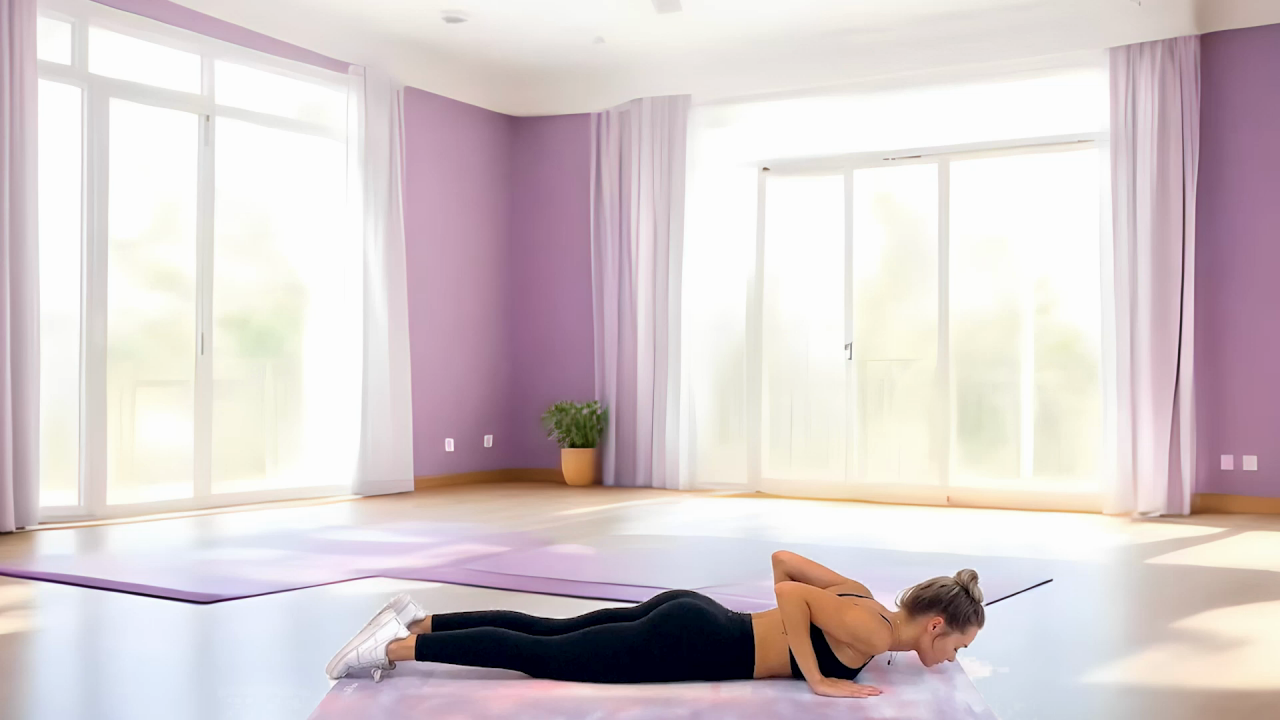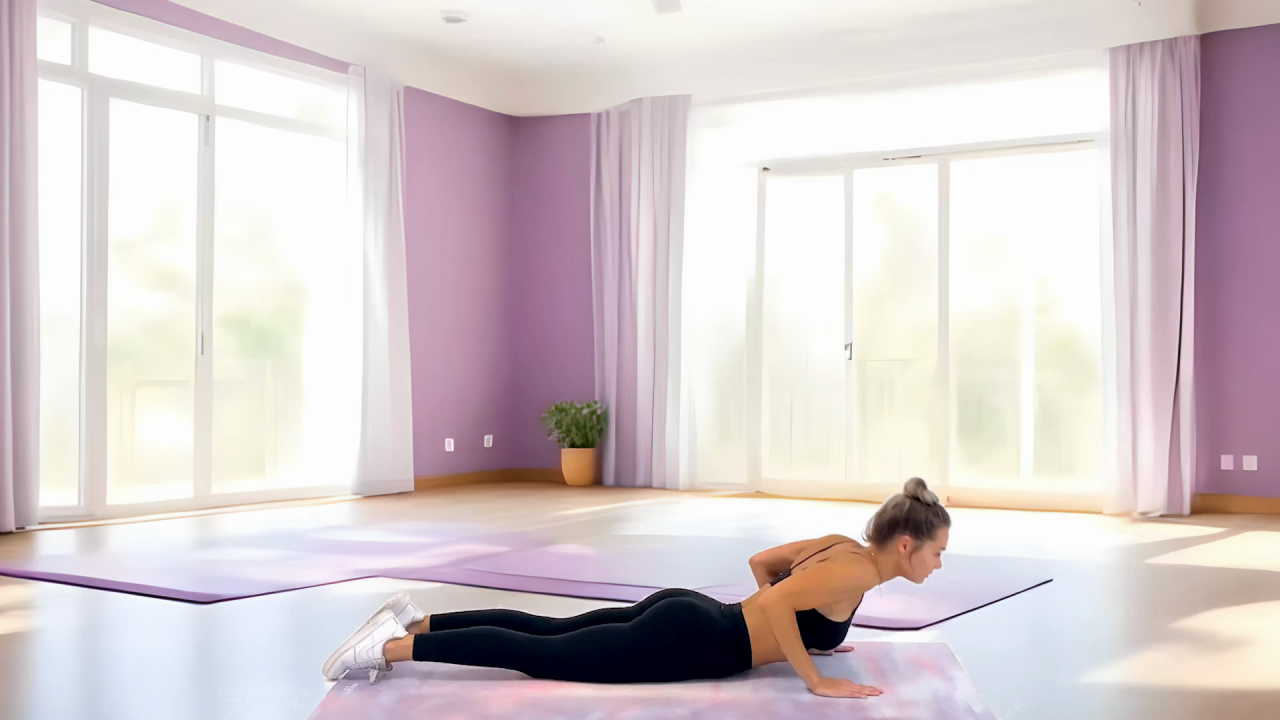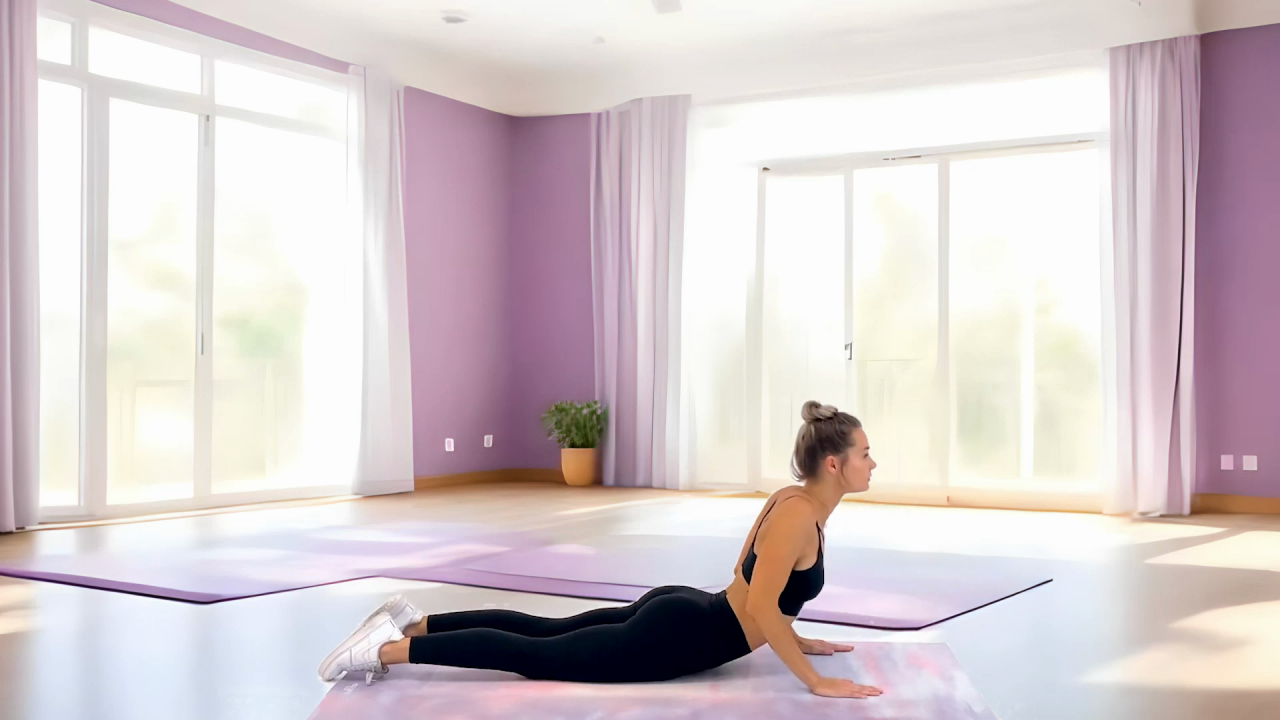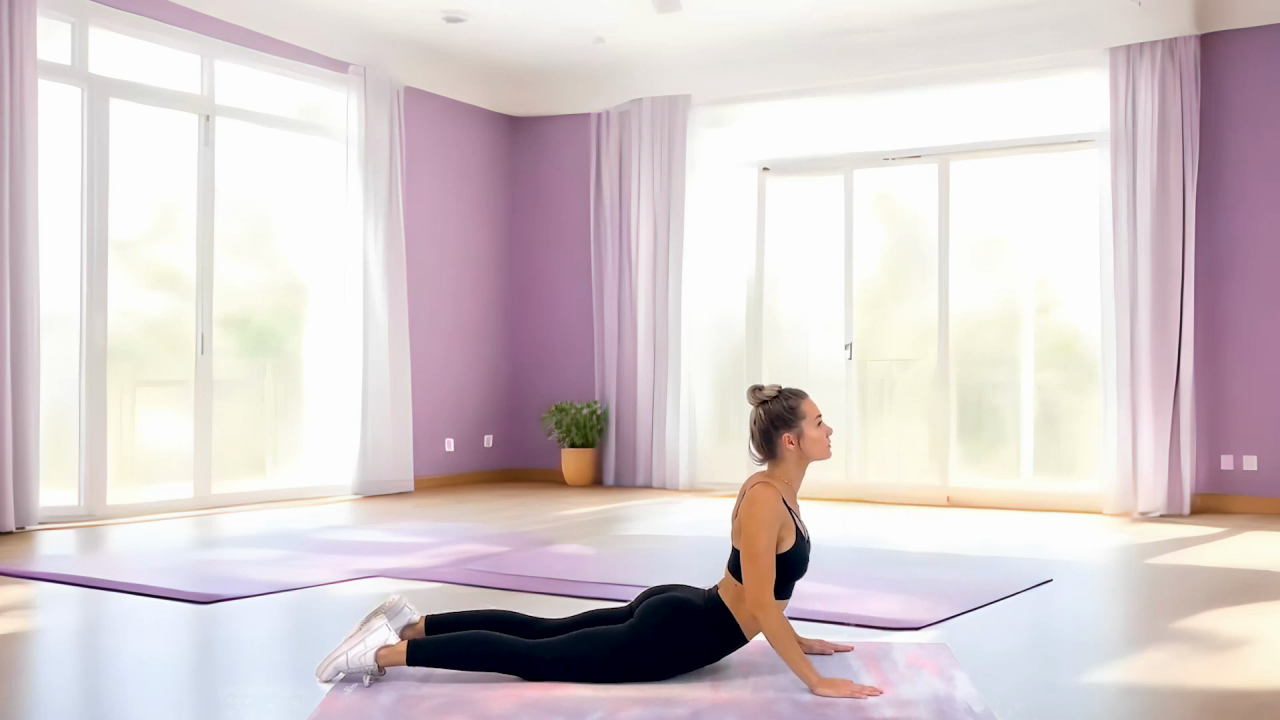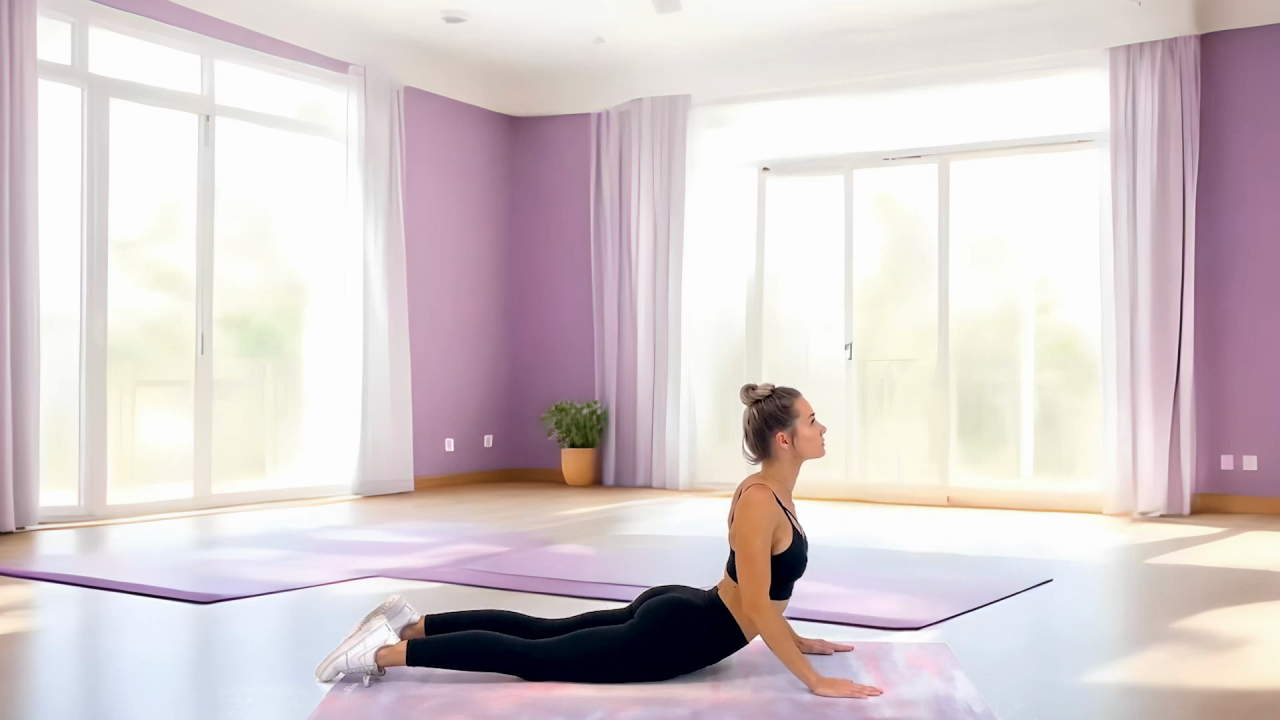
dt=0.7s
person 1, frame 1
left shoulder: (862, 602)
right shoulder: (874, 632)
left elbow: (783, 559)
right elbow: (791, 593)
right wrist: (815, 676)
left hip: (687, 620)
right hip: (687, 647)
left knee: (549, 631)
right knee: (539, 658)
left ankle: (417, 619)
right ankle: (398, 647)
person 1, frame 2
left shoulder: (842, 545)
right shoulder: (857, 572)
right elbow: (774, 602)
left wrist: (807, 635)
right wrist: (814, 678)
left hip: (683, 616)
right hip: (683, 644)
left knee: (542, 632)
right knee: (536, 655)
left ankle: (416, 621)
right ankle: (395, 648)
person 1, frame 3
left shoulder: (796, 500)
right shoulder: (799, 515)
right elbow: (761, 608)
left wrist: (794, 640)
right wrist: (816, 681)
left hip: (679, 613)
right hip: (676, 638)
left knee: (540, 630)
right knee: (534, 657)
left ankle: (412, 623)
right ankle: (388, 648)
person 1, frame 4
left shoulder: (777, 490)
right shoulder: (765, 499)
left elbow: (763, 589)
right elbow: (759, 605)
left wrist: (797, 640)
right wrist: (816, 680)
left hip: (676, 611)
right hip: (674, 636)
left knee: (541, 631)
right knee: (532, 658)
left ankle: (409, 624)
right ankle: (386, 651)
person 1, frame 5
left shoulder: (774, 491)
right shoulder: (760, 502)
left elbow: (762, 590)
right elbow: (756, 607)
left wrist: (797, 641)
right wrist: (815, 680)
left hip: (677, 613)
right hip: (674, 636)
left knee: (541, 632)
right knee: (532, 658)
left ankle: (410, 625)
right ankle: (386, 651)
